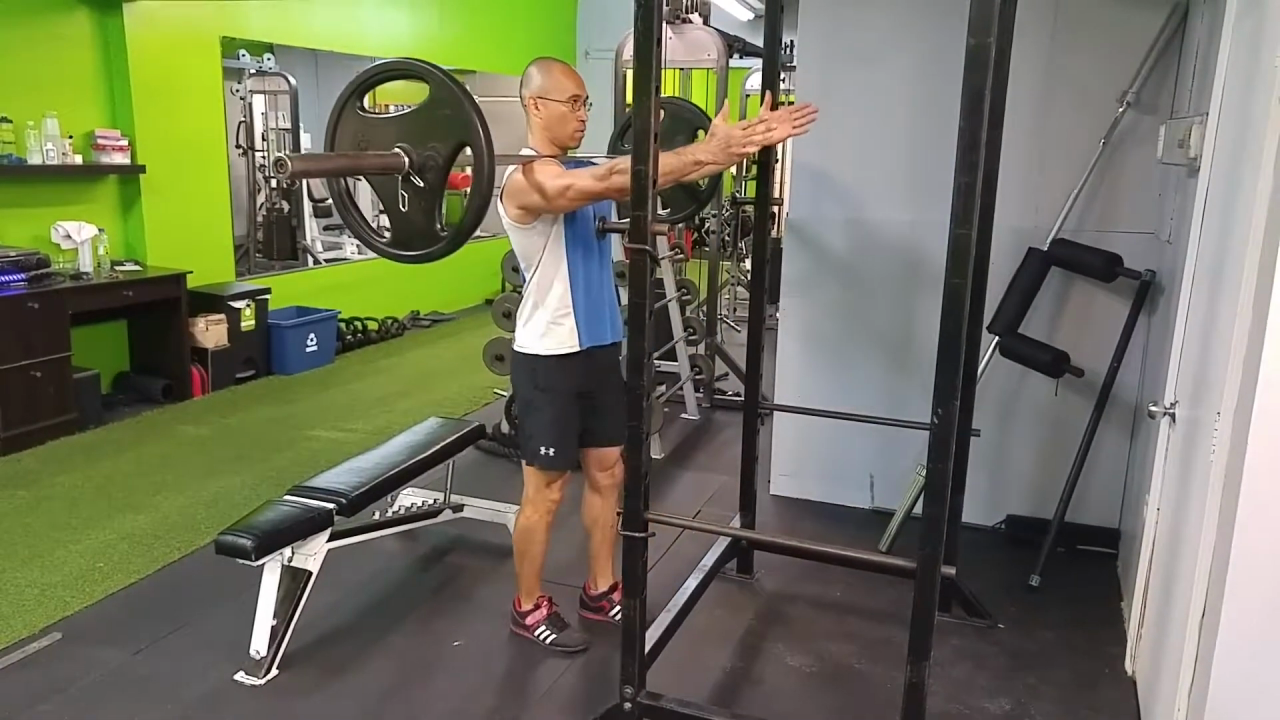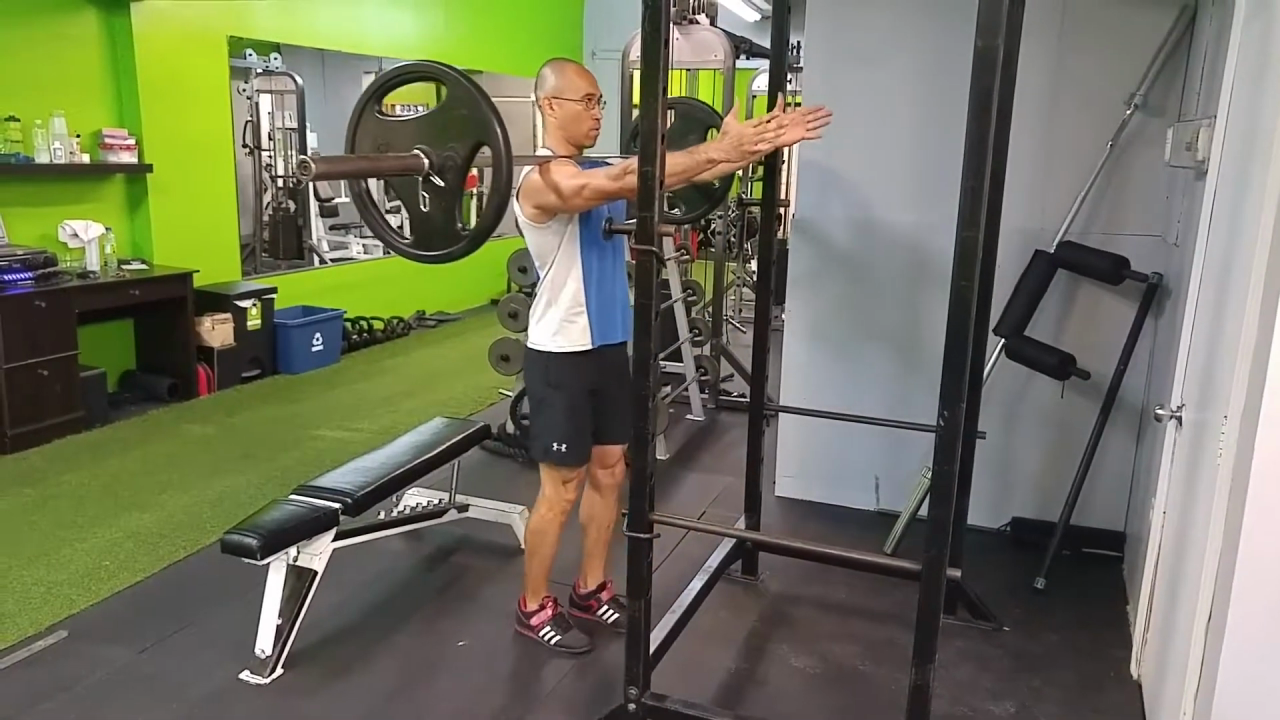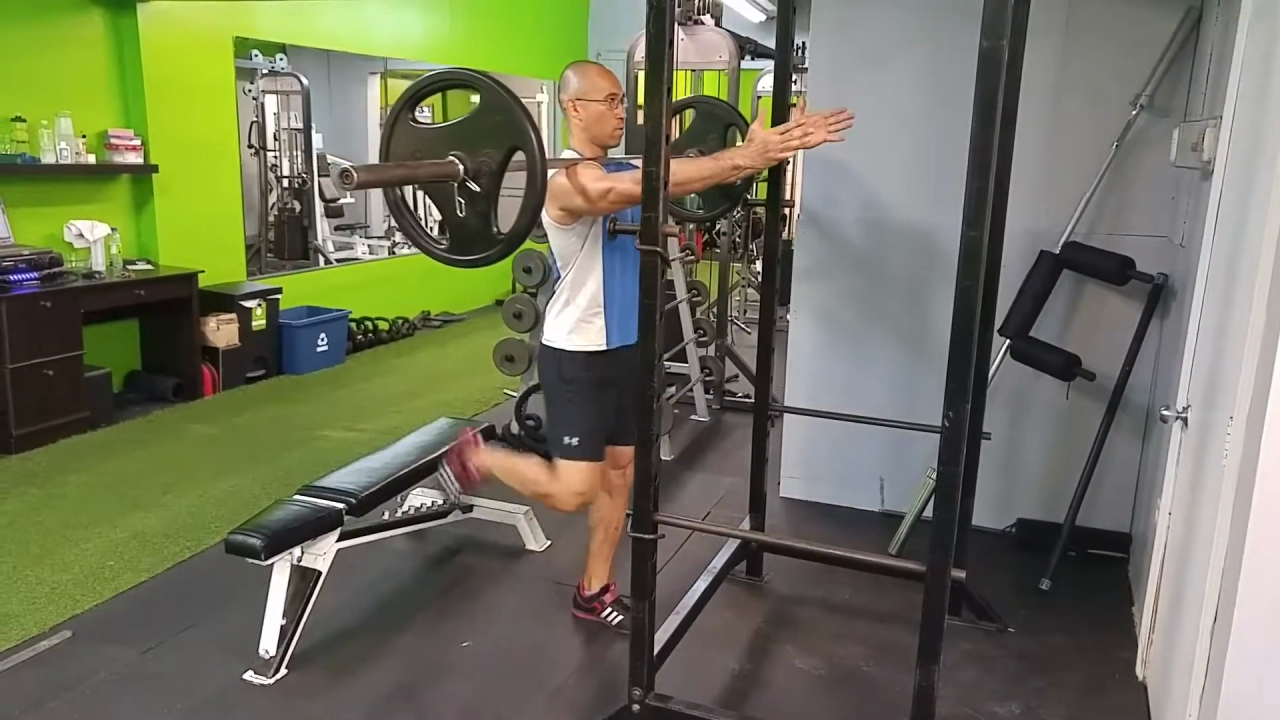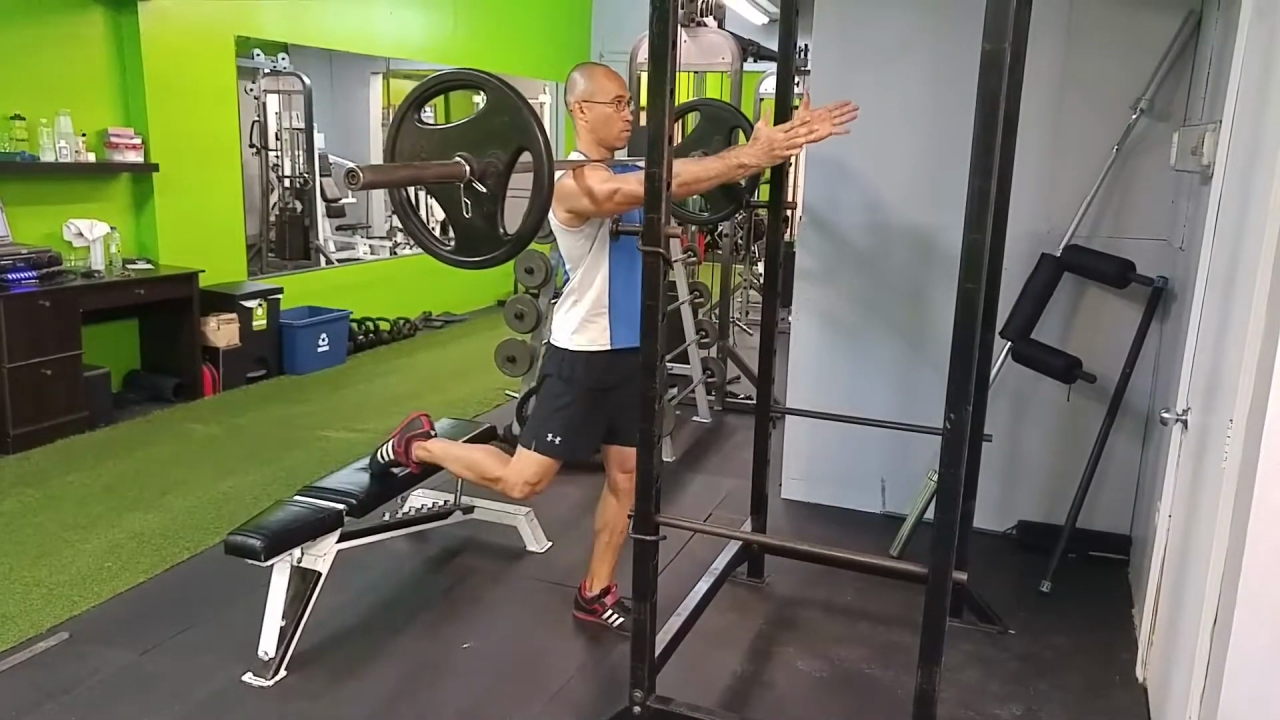
dt=0.5s
person 1, frame 1
left shoulder: (585, 174)
right shoulder: (527, 181)
left elbow: (650, 176)
right elbow: (610, 181)
left wrist: (747, 142)
right wrist: (704, 152)
left hip: (598, 349)
right hip: (548, 358)
left knee: (608, 475)
right knee: (545, 491)
left ankle: (601, 590)
right ankle: (529, 607)
person 1, frame 2
left shoulder: (597, 172)
right shoulder: (543, 180)
left elbow: (679, 174)
right elbow: (624, 181)
left wrist: (759, 143)
right wrist: (718, 151)
left hip: (607, 347)
right hip: (560, 355)
left knee: (609, 474)
right knee: (562, 490)
left ankle: (590, 590)
right ankle: (534, 607)
person 1, frame 3
left shoulder: (623, 171)
right shoulder: (569, 181)
left elbow: (671, 179)
right elbow: (649, 186)
left wrist: (779, 144)
right wrist: (743, 157)
left hip: (624, 347)
right hip: (578, 354)
left knee: (620, 475)
right knee: (571, 489)
left ankle: (594, 592)
right ankle: (476, 457)
person 1, frame 4
left shoulder: (627, 172)
right shoulder: (577, 182)
left elbow: (674, 179)
right elbow: (654, 186)
left wrist: (785, 141)
right wrist: (750, 158)
left hip: (629, 351)
right hip: (581, 355)
left knee: (627, 477)
right knee: (521, 479)
left ankle: (596, 594)
right ankle: (416, 444)
